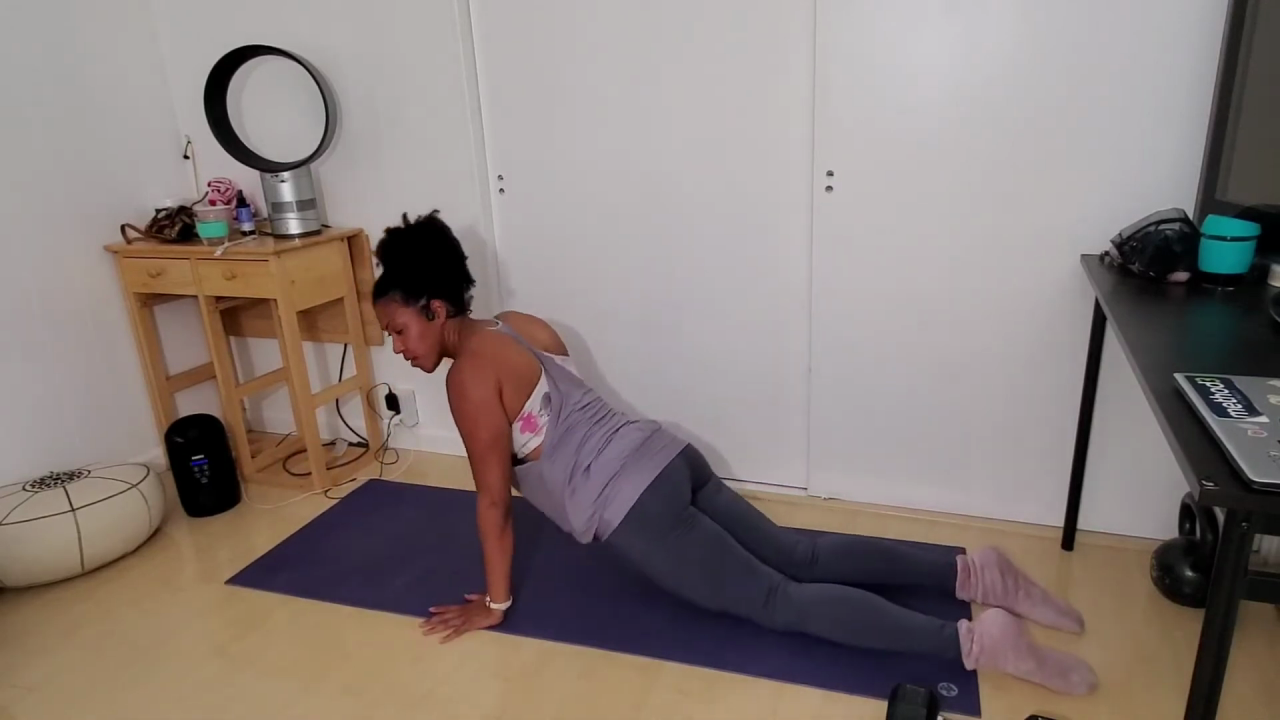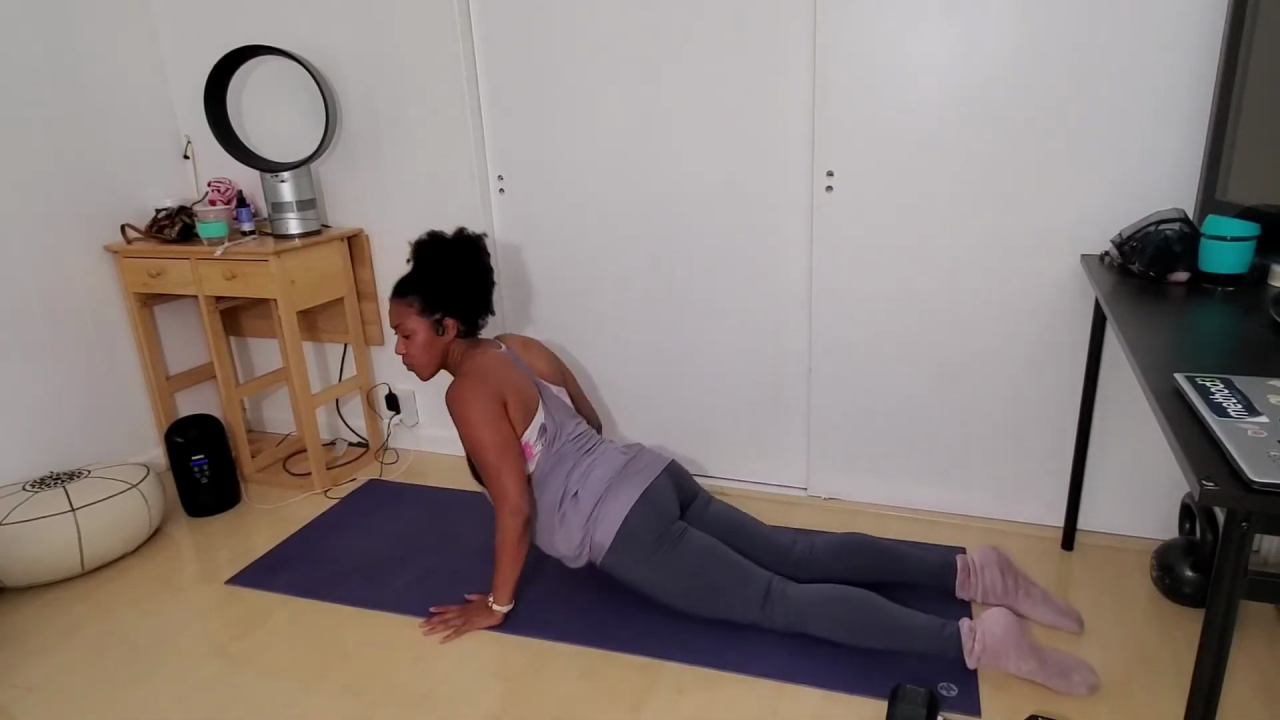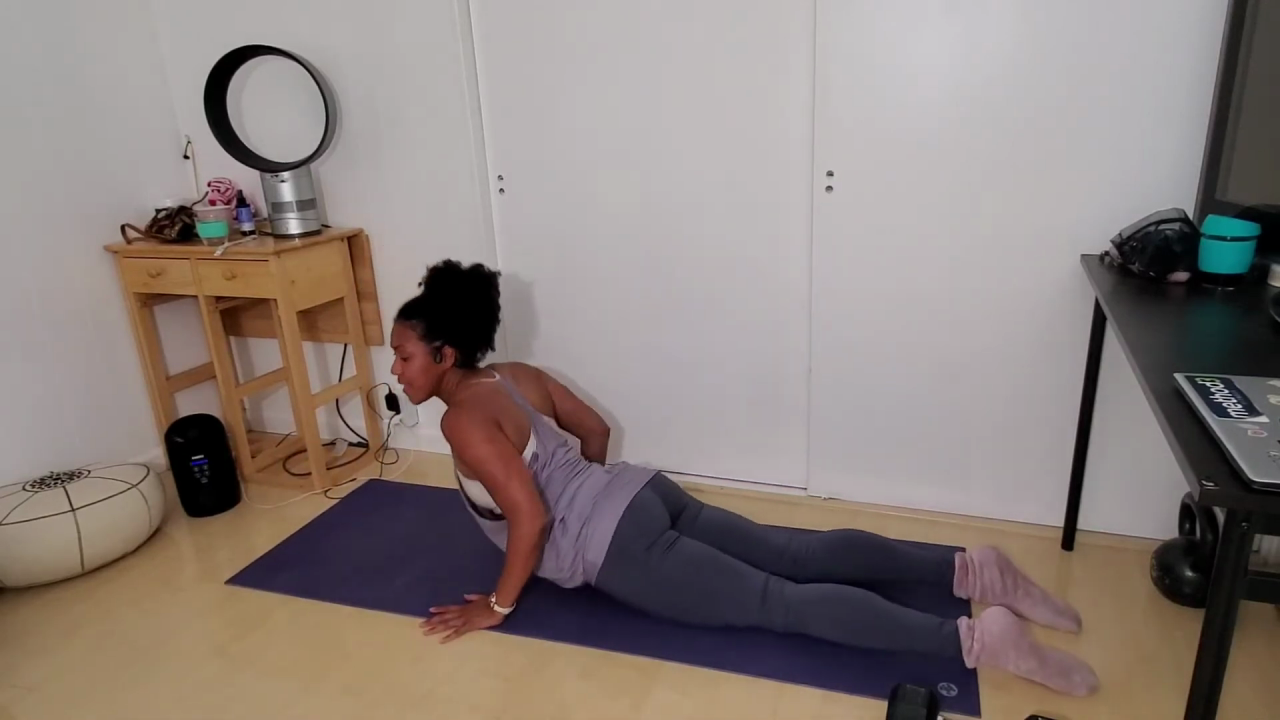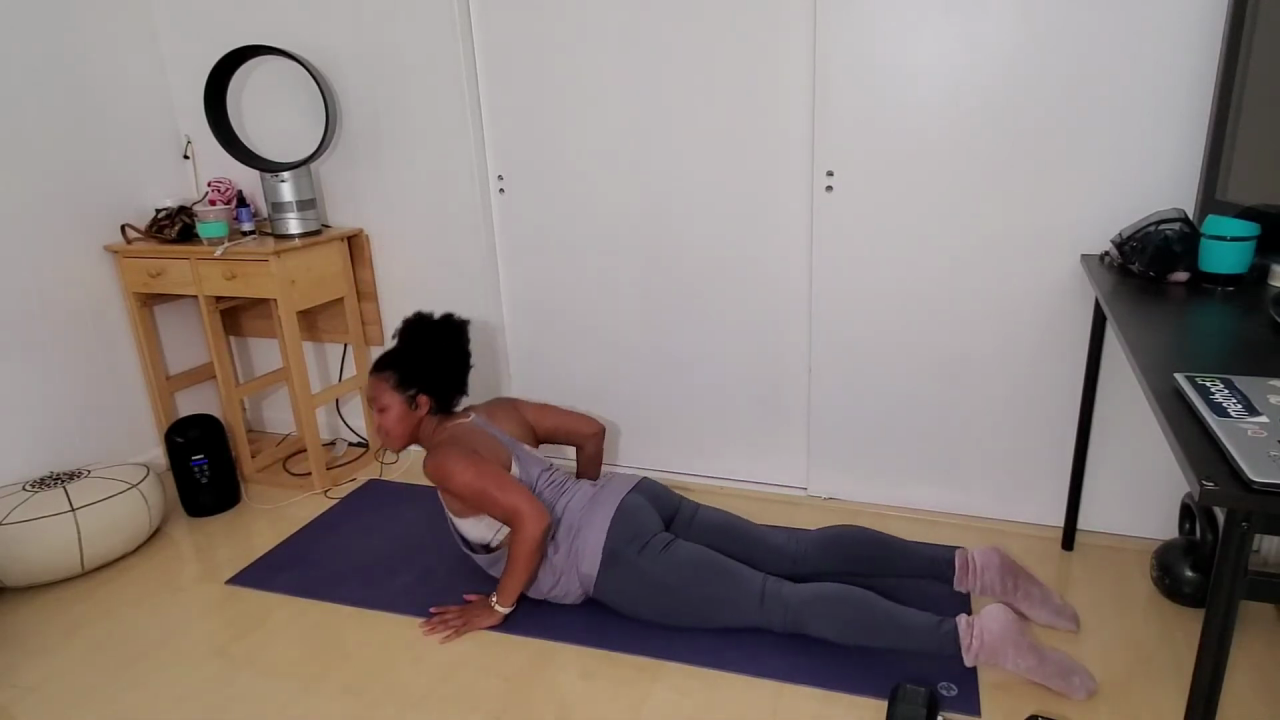
dt=0.2s
person 1, frame 1
left shoulder: (469, 374)
right shoulder: (521, 325)
left elbow: (493, 501)
left wrist: (495, 603)
right wrist: (576, 491)
left hip: (634, 507)
right hip: (665, 458)
left knee: (780, 602)
right knee: (801, 558)
left ankle: (972, 641)
right ankle: (972, 573)
person 1, frame 2
left shoulder: (469, 392)
right shoulder: (522, 348)
left elbow: (514, 509)
left wrist: (495, 605)
left hip: (624, 530)
right hip: (652, 477)
left knee: (779, 603)
right knee: (801, 556)
left ankle: (975, 639)
right ankle: (971, 573)
person 1, frame 3
left shoulder: (463, 419)
right shoulder: (516, 375)
left elbow: (529, 517)
left wrist: (498, 605)
left hip: (617, 550)
right hip: (642, 493)
left knee: (781, 603)
right knee: (802, 555)
left ankle: (974, 639)
right ankle: (969, 570)
person 1, frame 4
left shoulder: (444, 459)
right shoulder: (495, 411)
left elbow: (533, 522)
right elbow: (591, 430)
left wrist: (496, 606)
left hip: (616, 558)
right hip: (635, 502)
left knee: (781, 602)
right knee: (799, 551)
left ankle: (972, 635)
right ankle: (970, 566)
